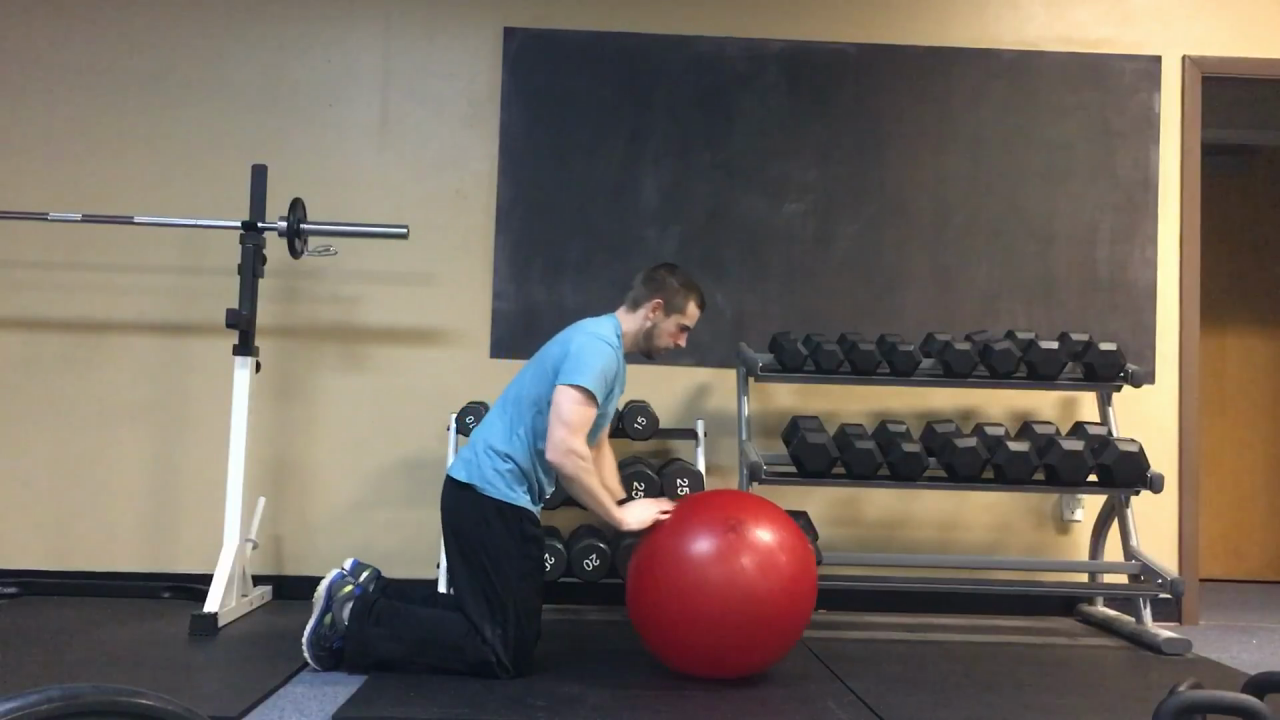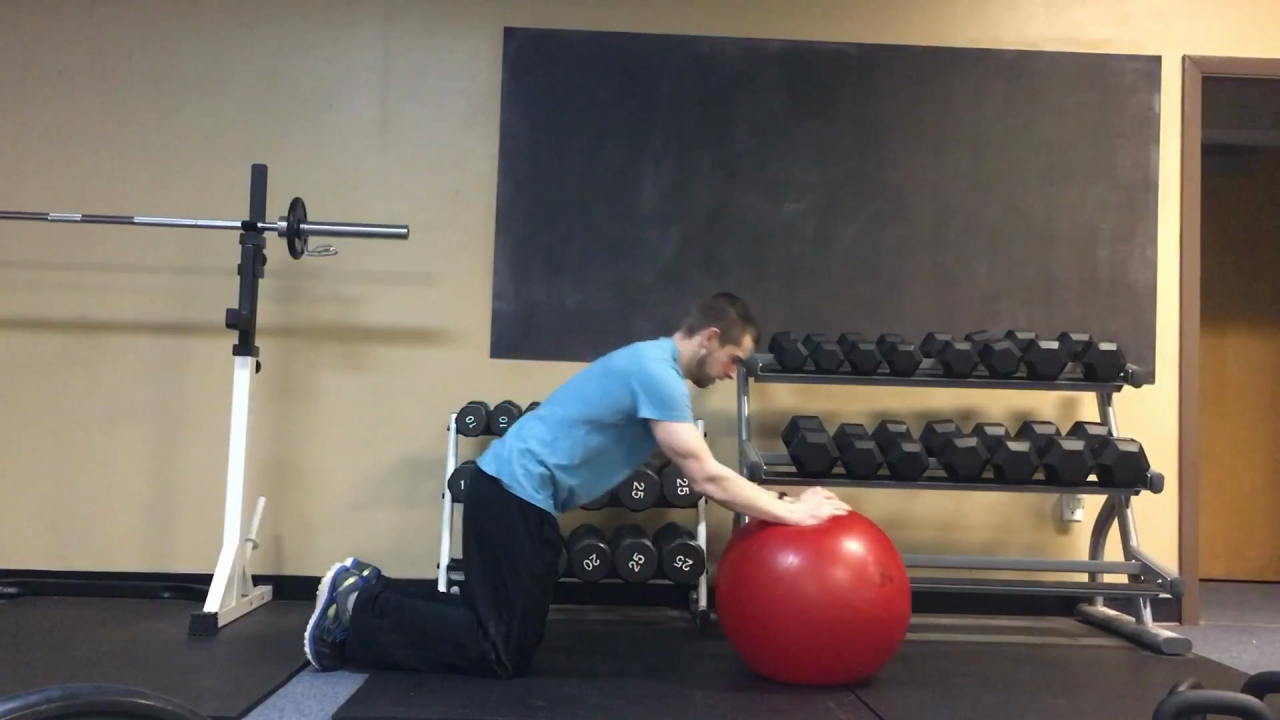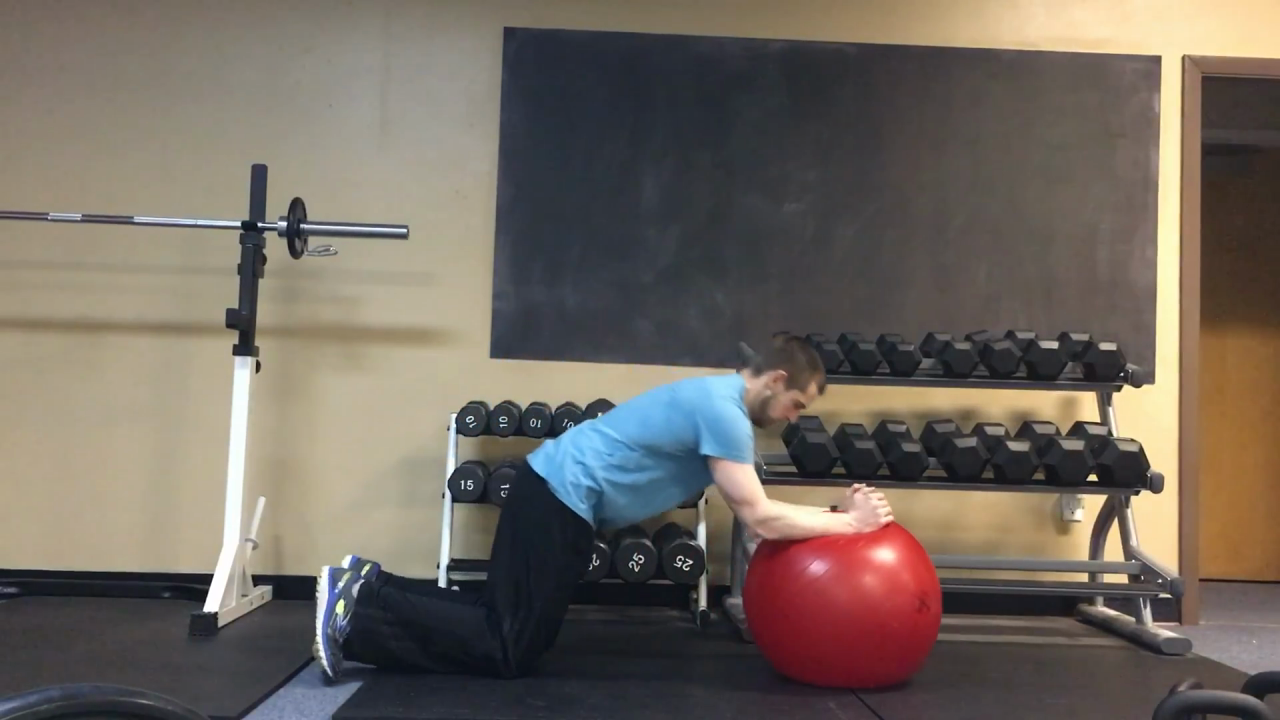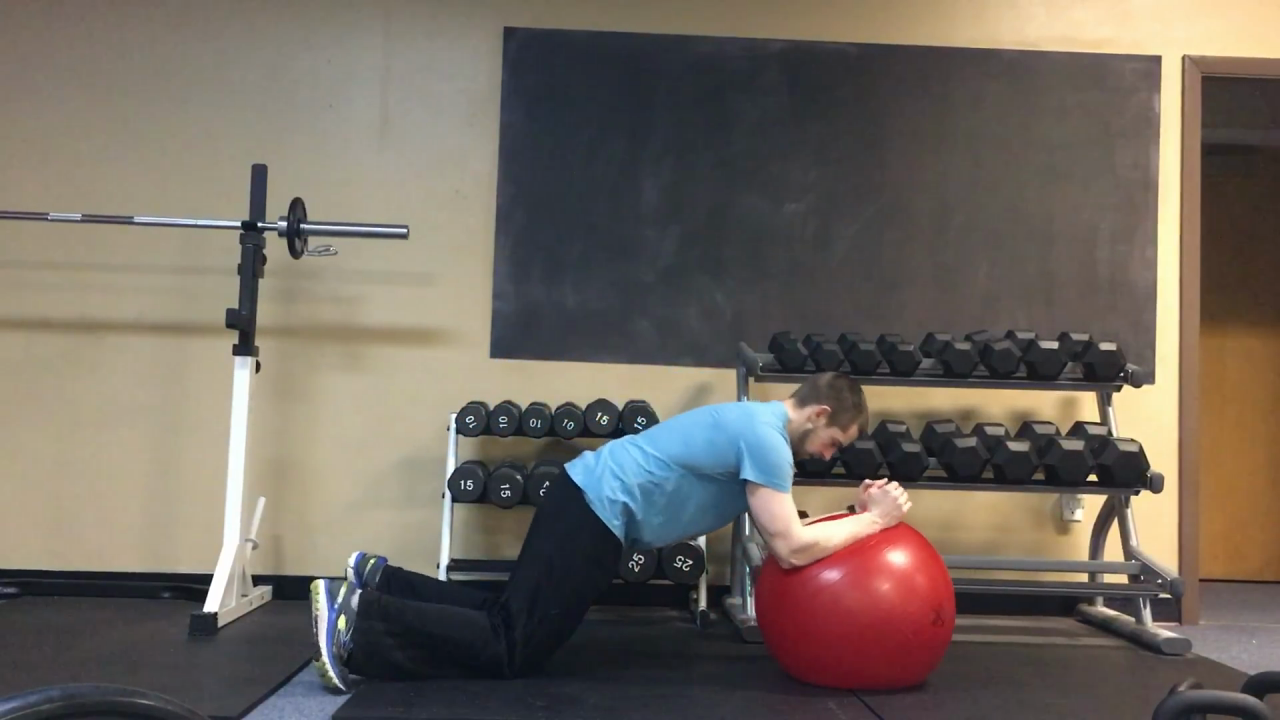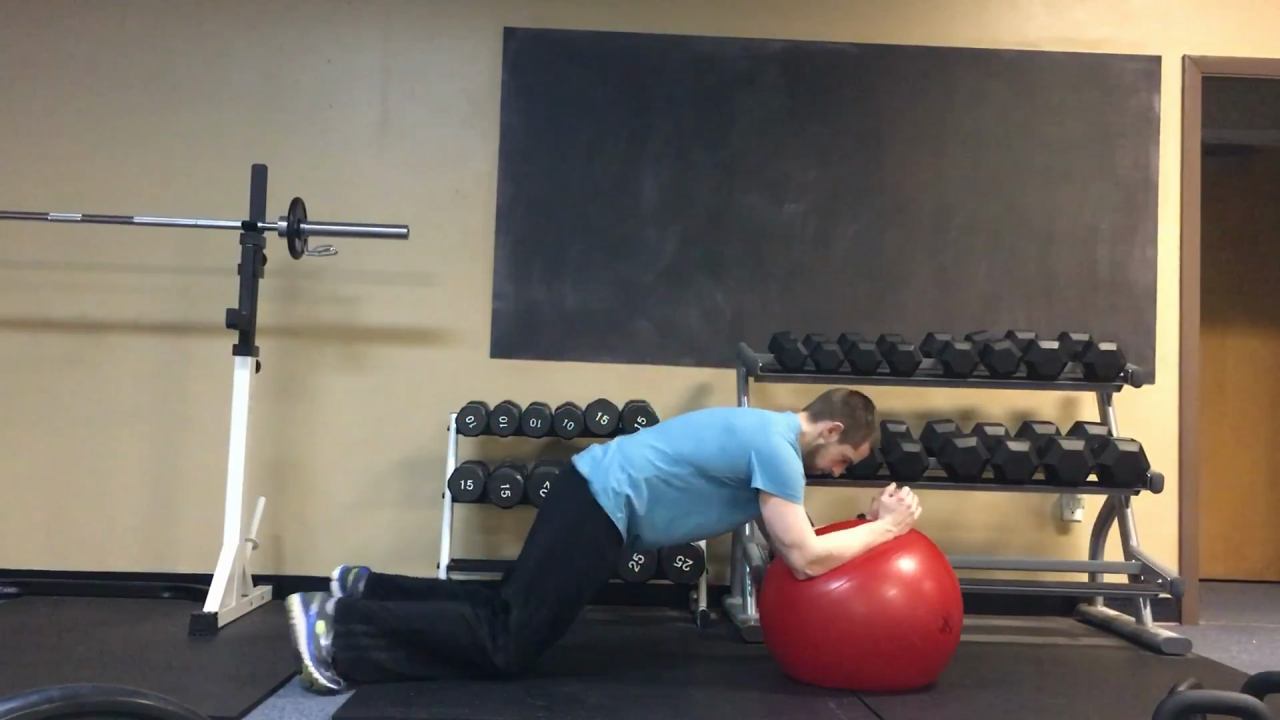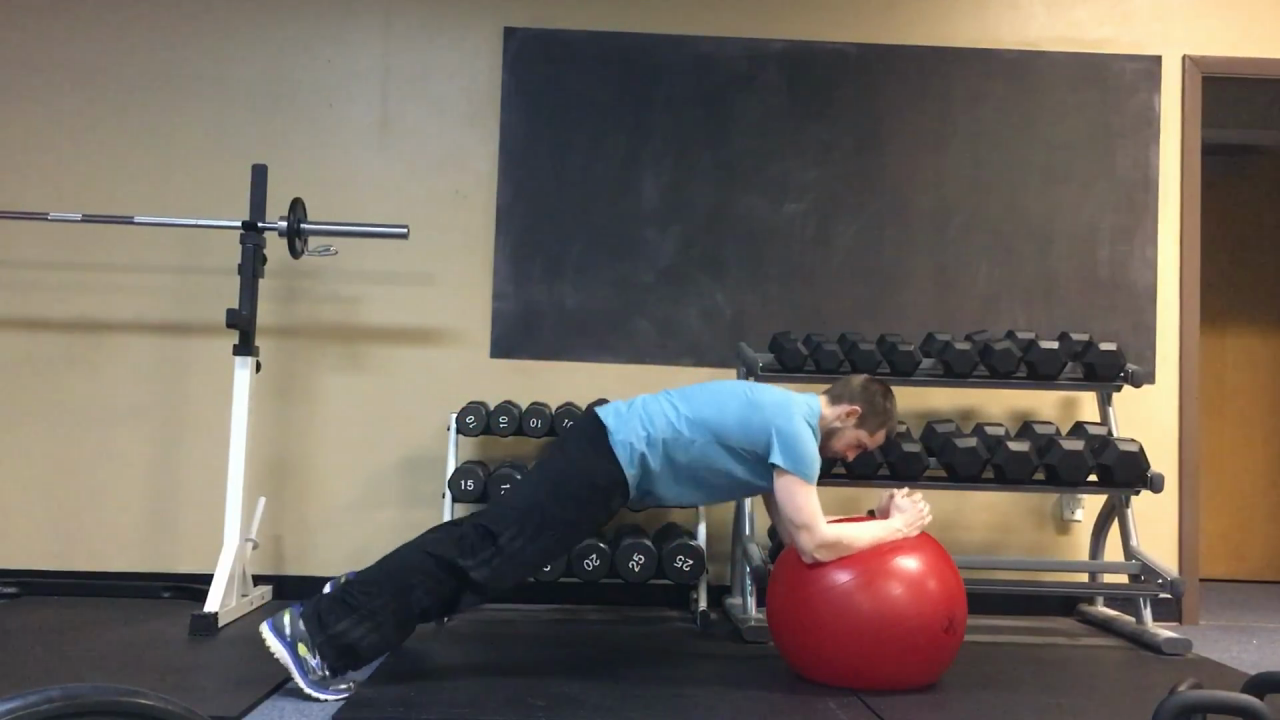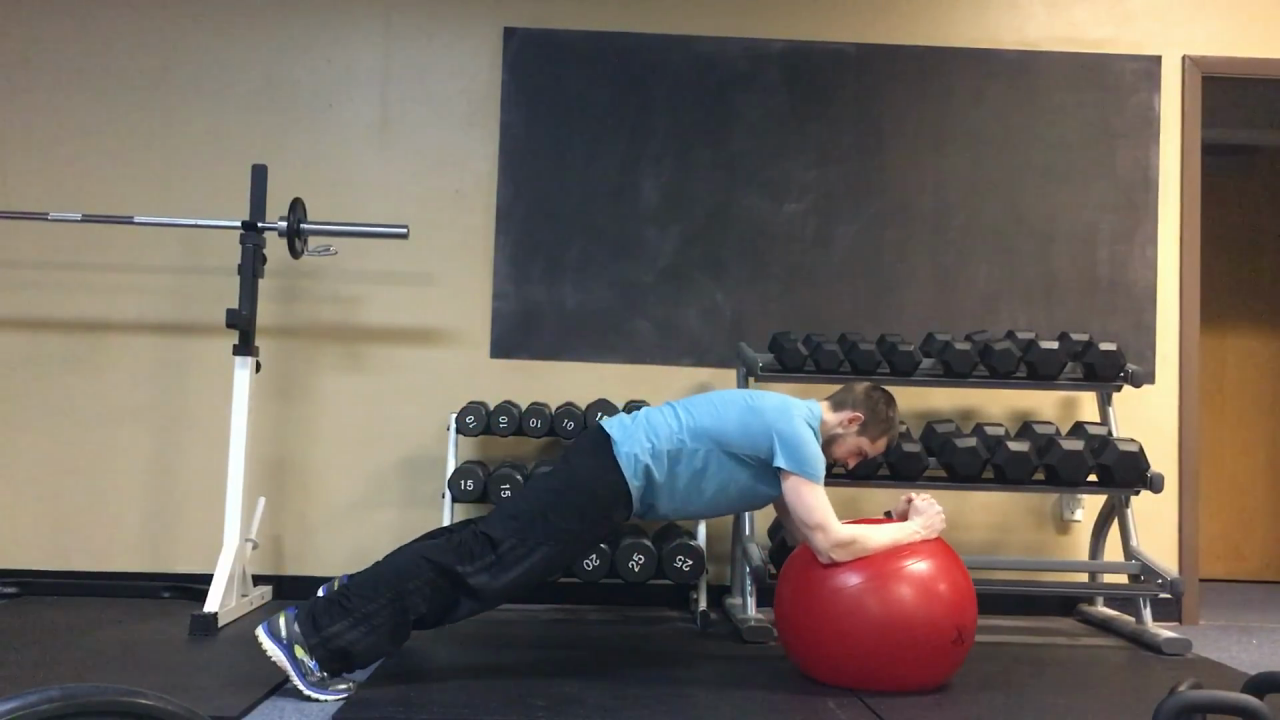
dt=0.4s
person 1, frame 1
left shoulder: (605, 349)
right shoulder: (597, 345)
left elbow: (598, 449)
right elbow: (564, 453)
left wrist: (625, 507)
right wrist: (619, 517)
left hip: (489, 493)
right hip: (490, 495)
left knee: (497, 625)
right knee: (506, 651)
left ankle: (367, 593)
right ankle: (352, 620)
person 1, frame 2
left shoulder: (656, 367)
right shoulder: (657, 371)
left elbow: (705, 475)
right elbow: (706, 478)
left wrist: (780, 504)
right wrist: (791, 513)
left hip: (509, 488)
right hip: (516, 493)
left knee: (504, 630)
right knee: (506, 652)
left ankle: (368, 593)
right ankle: (357, 615)
person 1, frame 3
left shoulder: (717, 397)
right shoulder: (723, 409)
left elbow: (755, 509)
right elbow: (758, 519)
left wrist: (833, 511)
right wrist: (849, 523)
left hip: (550, 490)
right hip: (560, 498)
left knee: (504, 625)
right knee: (510, 650)
left ankle: (368, 590)
right ankle: (358, 613)
person 1, frame 4
left shoulder: (756, 423)
right shoulder: (766, 437)
left elbow: (783, 533)
right elbow: (790, 548)
left wrist: (856, 512)
right wrist: (873, 521)
left hip: (585, 497)
right hip: (595, 511)
left knee: (508, 622)
right knee: (512, 647)
left ankle: (377, 586)
right ankle: (357, 624)
person 1, frame 5
left shoulder: (769, 432)
right shoulder: (779, 447)
left elbow: (788, 541)
right elbow: (804, 560)
left wrist: (868, 521)
right wrist: (886, 528)
left hip: (591, 493)
right hip: (602, 505)
left knee: (504, 615)
right knee: (505, 639)
left ankle: (365, 593)
right ankle: (337, 627)
person 1, frame 6
left shoulder: (785, 416)
right shoulder: (795, 427)
left elbow: (792, 530)
right elbow: (813, 544)
left wrist: (876, 518)
right wrist: (896, 528)
left hip: (610, 447)
right hip: (612, 458)
left knee: (485, 543)
right knee: (485, 554)
left ankle: (345, 608)
right ankle: (316, 633)
person 1, frame 7
left shoulder: (786, 425)
right shoulder: (797, 432)
left elbow: (803, 531)
right elbow: (830, 545)
left wrist: (892, 519)
right wrist: (914, 532)
left hip: (612, 463)
right hip: (615, 472)
left knee: (483, 549)
right knee: (484, 563)
left ankle: (348, 602)
right ankle: (310, 634)
